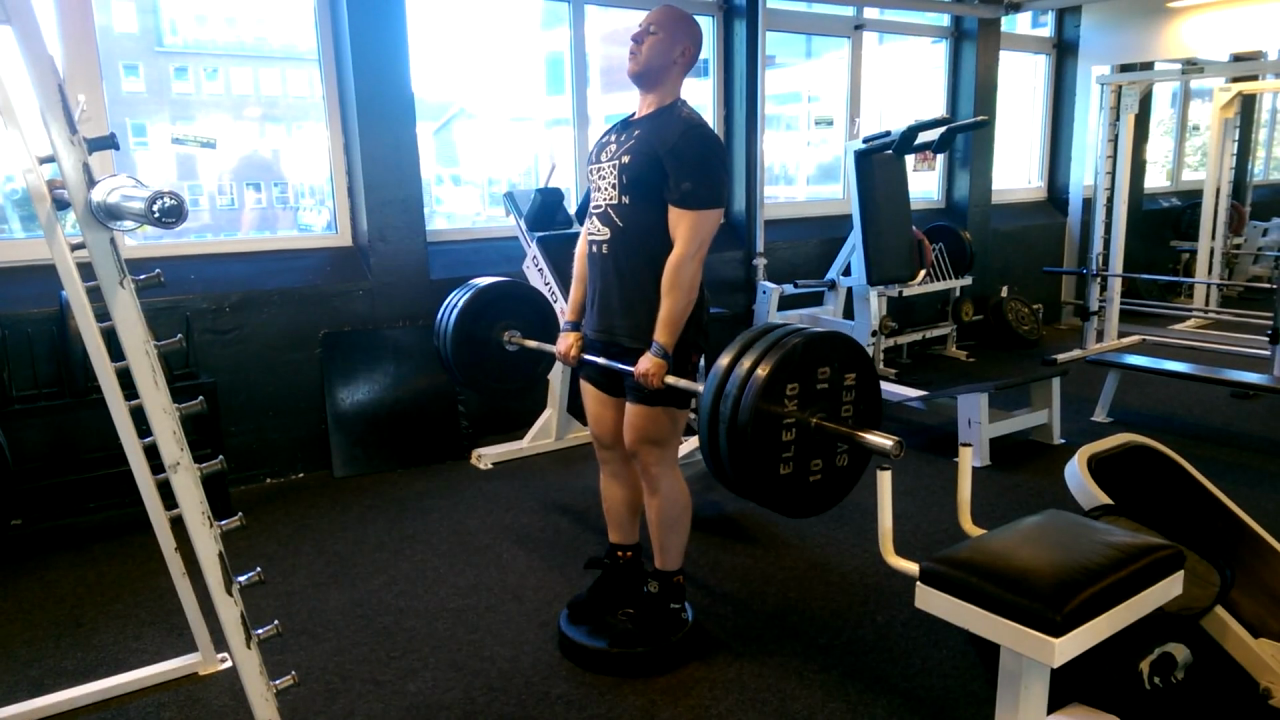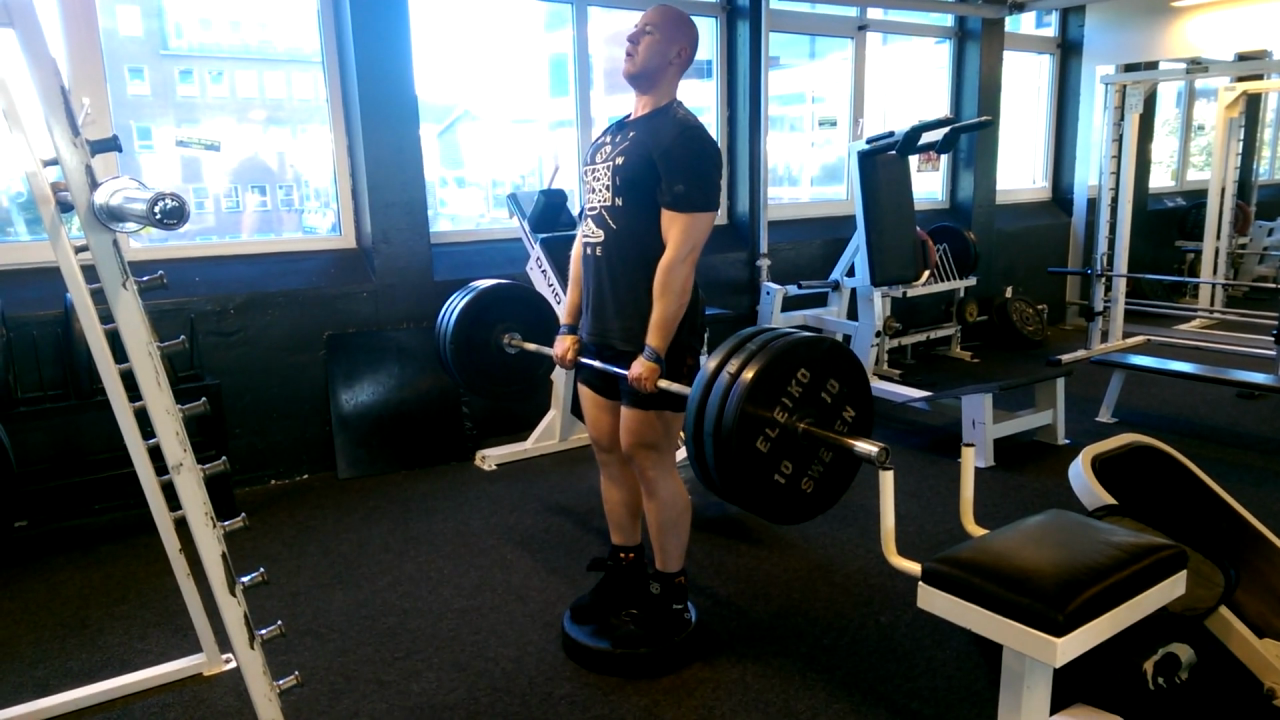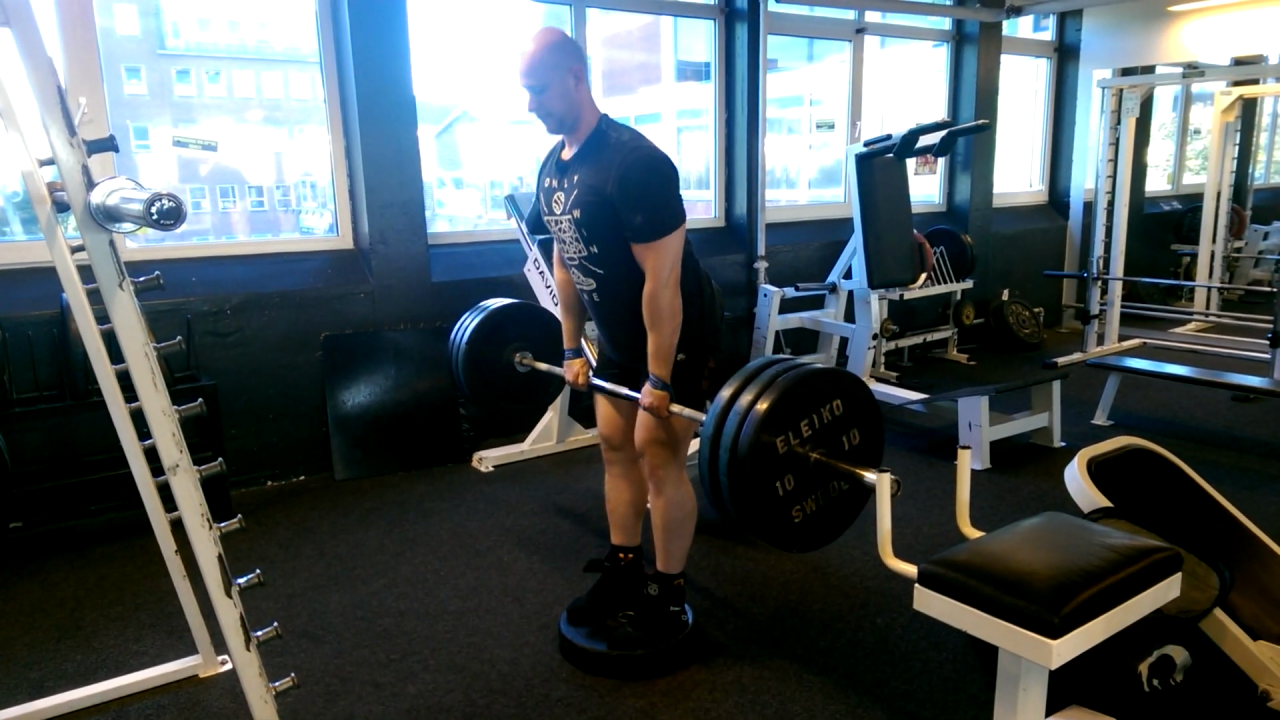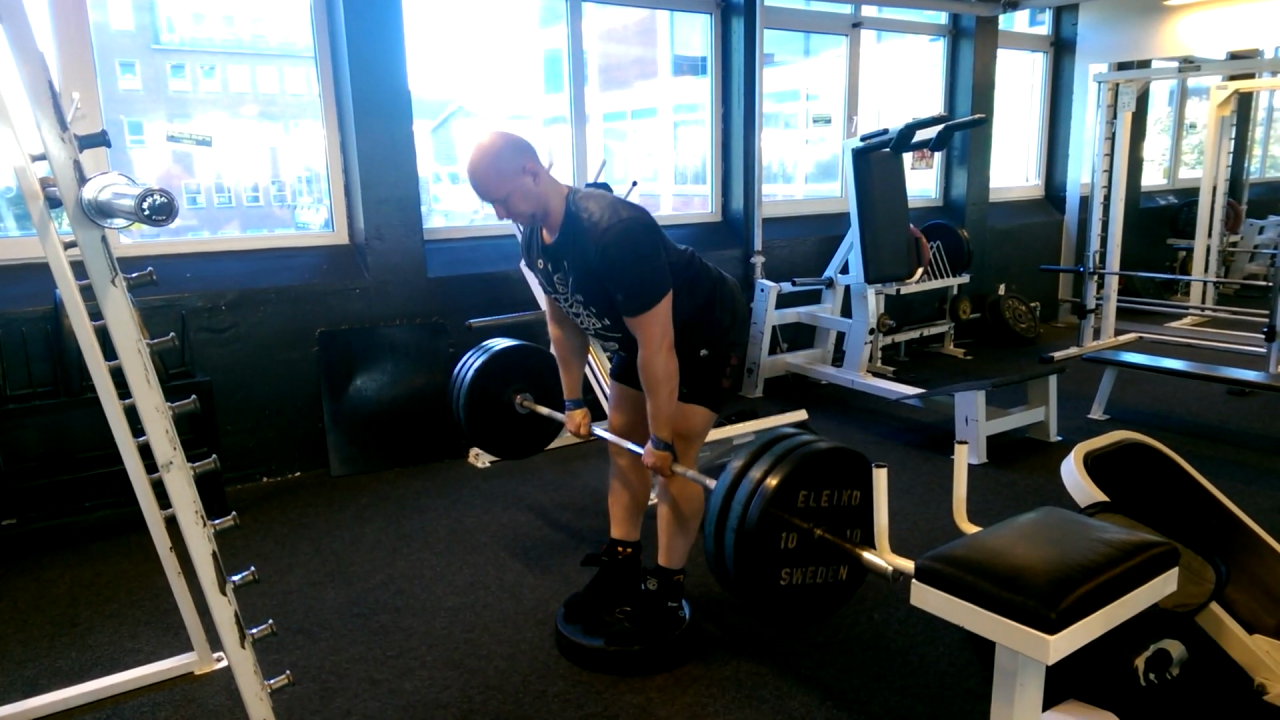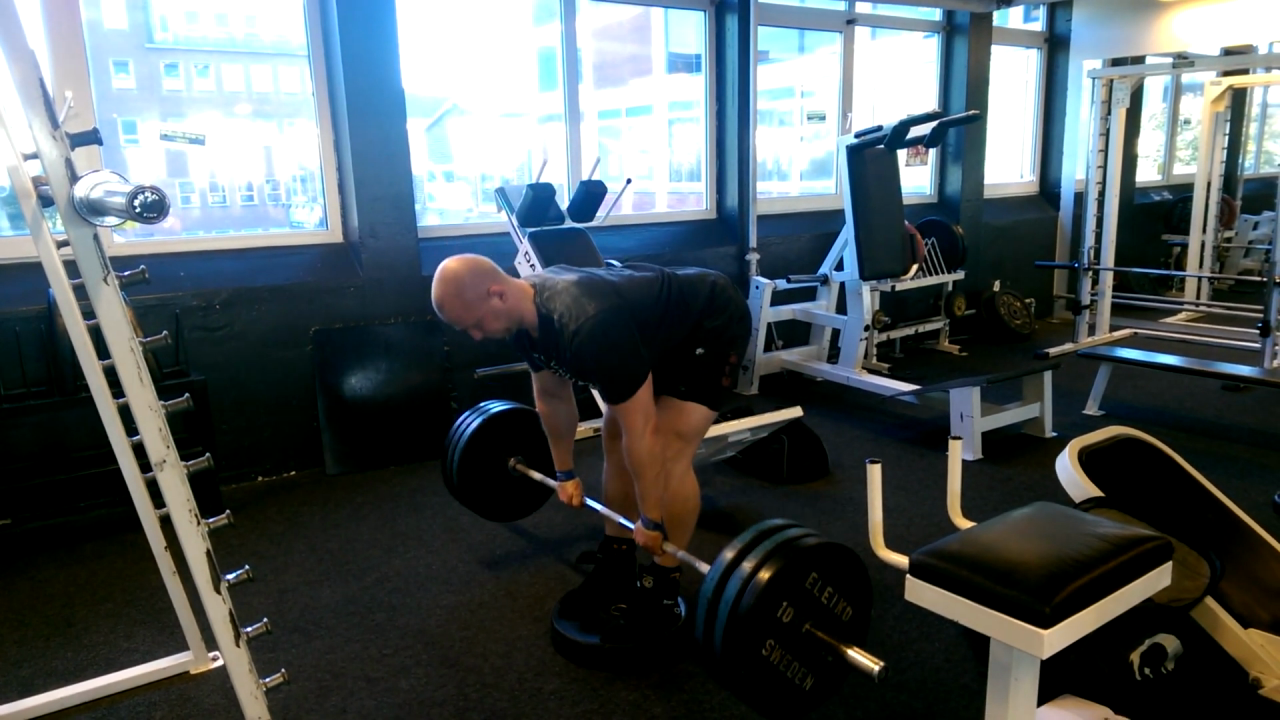
dt=1s
person 1, frame 1
left shoulder: (689, 138)
right shoulder: (613, 136)
left elbow: (688, 251)
left wrist: (663, 346)
right wrist: (573, 322)
left hip: (655, 336)
right hip: (604, 331)
left knee: (652, 458)
right knee: (610, 449)
left ankle: (668, 594)
right ankle: (620, 570)
person 1, frame 2
left shoulder: (684, 140)
right shoulder: (609, 136)
left elbow: (680, 254)
left wrist: (655, 352)
right wrist: (570, 325)
left hip: (652, 338)
right hip: (601, 334)
left knee: (650, 461)
right knee: (609, 452)
left ankle: (670, 595)
right ankle: (625, 572)
person 1, frame 3
left shoulder: (635, 164)
right shoulder: (552, 167)
left elbow: (663, 282)
right elbow: (566, 263)
left wrist: (660, 379)
right wrist: (571, 349)
left hip: (676, 335)
right hip: (618, 336)
left knee: (659, 457)
right knee: (616, 448)
left ankle: (668, 597)
right ankle: (622, 573)
person 1, frame 4
left shoulder: (617, 233)
right shoulder: (535, 239)
left elbow: (657, 347)
right elbow: (564, 322)
left wrist: (662, 440)
right wrist: (573, 400)
left hip: (707, 331)
right hip: (640, 335)
left knee: (674, 458)
right knee: (622, 442)
left ankle: (666, 593)
right ankle: (621, 569)
person 1, frame 5
left shoulder: (591, 326)
right shoulder: (524, 316)
left elbow: (642, 431)
right elbow: (552, 396)
left wrist: (650, 521)
right wrist: (564, 472)
left hip: (711, 327)
right hip: (661, 328)
left knee: (669, 453)
right knee: (614, 438)
left ankle: (662, 591)
right ankle: (616, 567)
